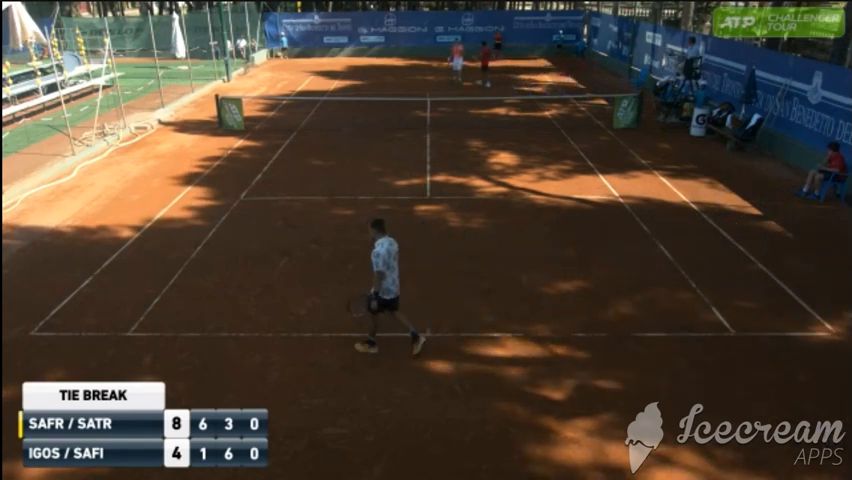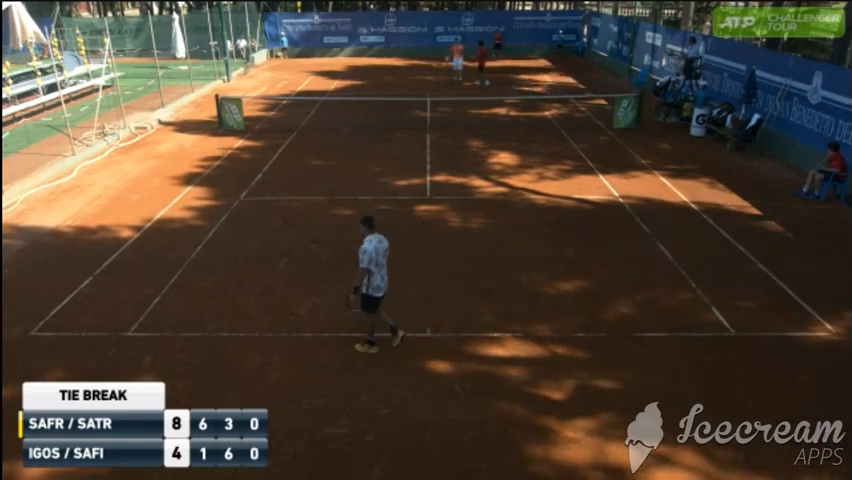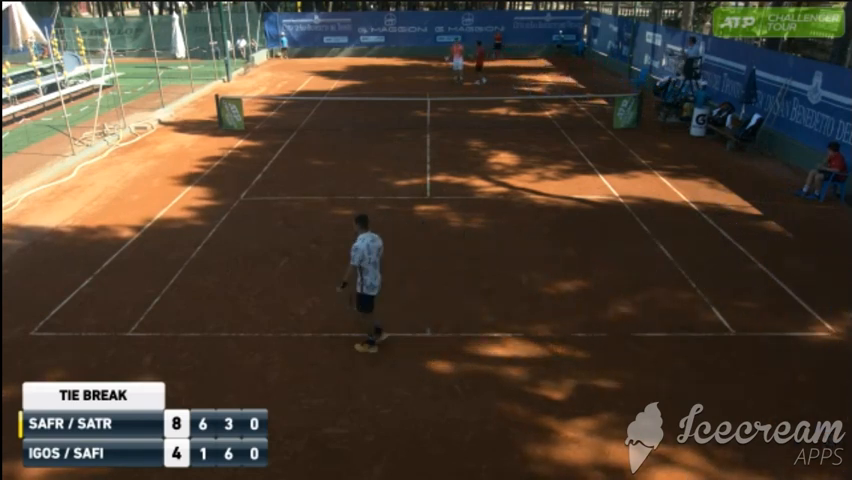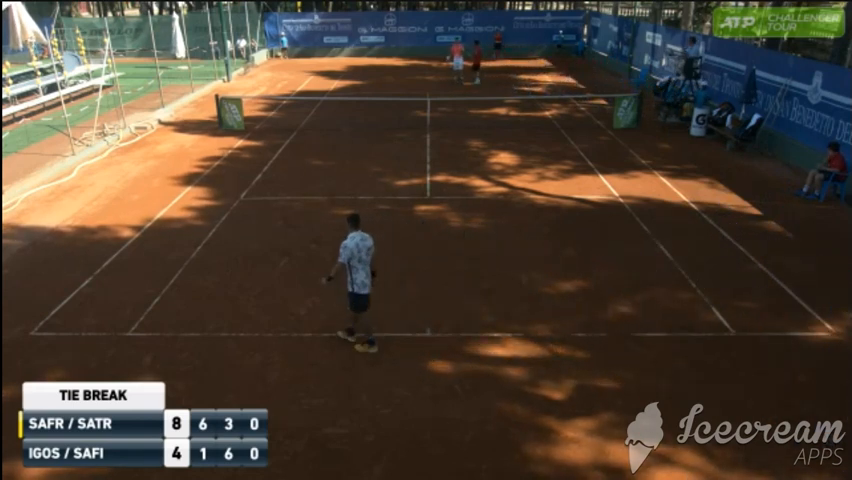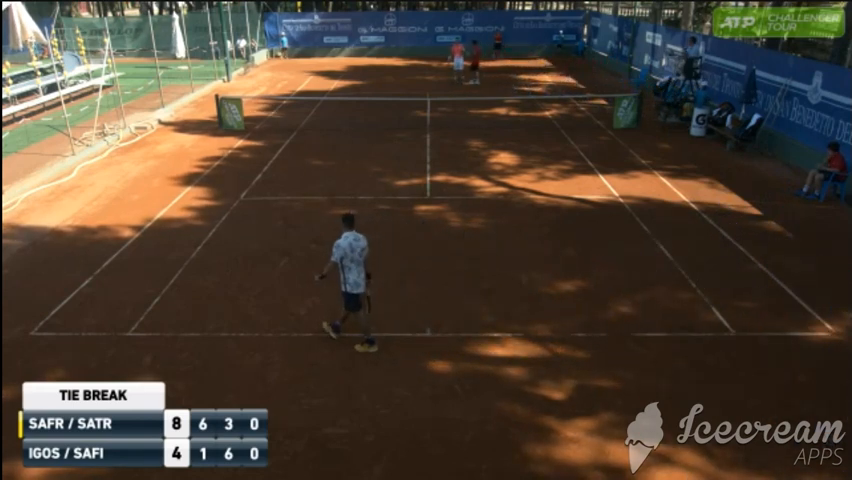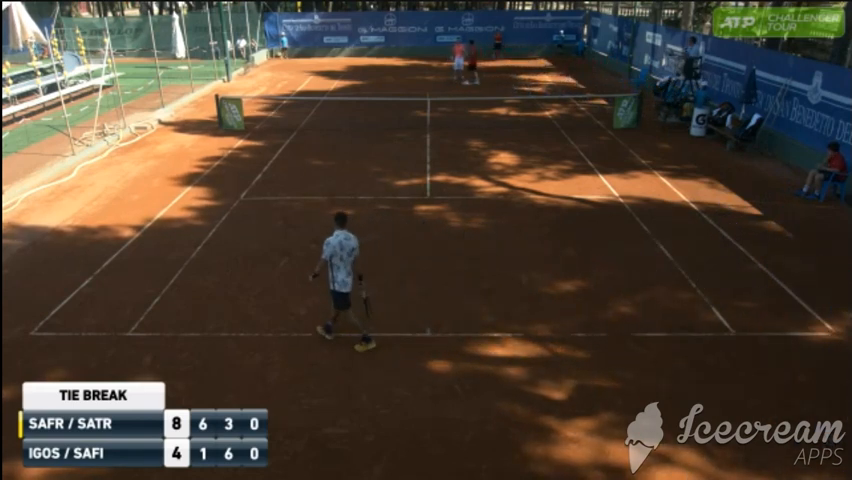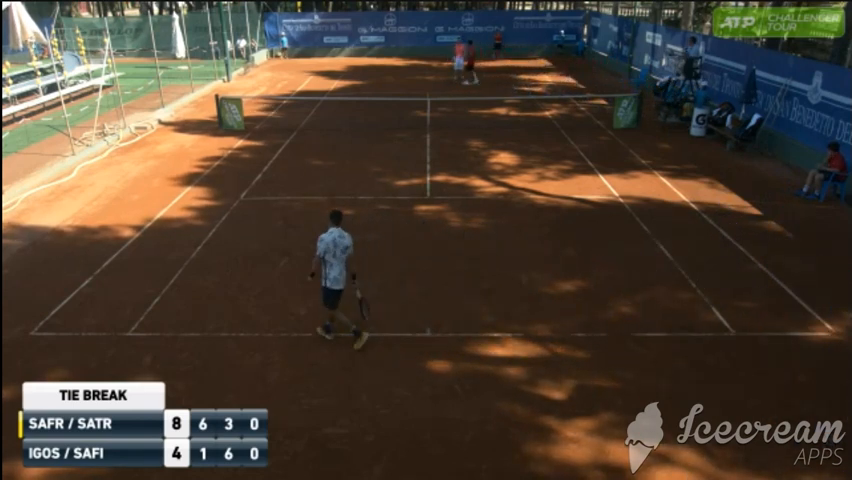
dt=0.1s
person 1, frame 1
left shoulder: (378, 251)
right shoulder: (392, 242)
left elbow: (378, 275)
left wrist: (373, 297)
left hip: (383, 290)
right hip: (394, 286)
left knee: (373, 315)
right knee: (394, 312)
left ankle: (371, 344)
right ankle: (416, 336)
person 1, frame 2
left shoulder: (366, 248)
right shoulder: (383, 240)
left elbow: (362, 271)
left wrist: (355, 290)
left hip: (372, 287)
right hip: (382, 283)
left knee: (369, 314)
right knee: (375, 310)
left ankle: (370, 344)
right ankle: (396, 330)
person 1, frame 3
left shoulder: (358, 246)
right shoulder: (377, 239)
left elbow: (352, 268)
left wrist: (343, 284)
left hip: (366, 285)
right hip: (375, 281)
left knee: (365, 313)
right knee: (366, 310)
left ankle: (371, 343)
right ankle: (377, 331)
person 1, frame 4
left shoulder: (347, 244)
right shoulder: (368, 238)
left elbow: (339, 265)
left wrist: (328, 278)
right wrist: (372, 274)
left hip: (357, 285)
right hip: (365, 281)
left knee: (362, 312)
right knee: (355, 308)
left ankle: (371, 343)
right ankle: (351, 332)
person 1, frame 5
left shoulder: (341, 244)
right shoulder: (362, 239)
left elbow: (332, 263)
left wrist: (321, 276)
right wrist: (367, 276)
left hip: (350, 284)
right hip: (360, 281)
left knee: (358, 313)
right knee: (349, 307)
left ankle: (370, 342)
right ankle: (335, 328)
person 1, frame 6
left shoulder: (330, 241)
right shoulder: (353, 239)
left elbow: (323, 261)
right elbow: (355, 260)
left wrist: (314, 274)
right wrist: (359, 276)
left hip: (338, 283)
right hip: (347, 280)
left knee: (347, 312)
right knee: (338, 307)
left ankle: (367, 340)
right ankle: (328, 329)
person 1, frame 7
left shoulder: (324, 238)
right shoulder: (347, 237)
left elbow: (317, 258)
right elbow: (349, 259)
left wrist: (312, 273)
right wrist: (353, 275)
left hip: (330, 280)
right hip: (340, 278)
left knee: (333, 310)
right knee: (332, 306)
left ankle: (358, 333)
right ankle: (327, 329)
